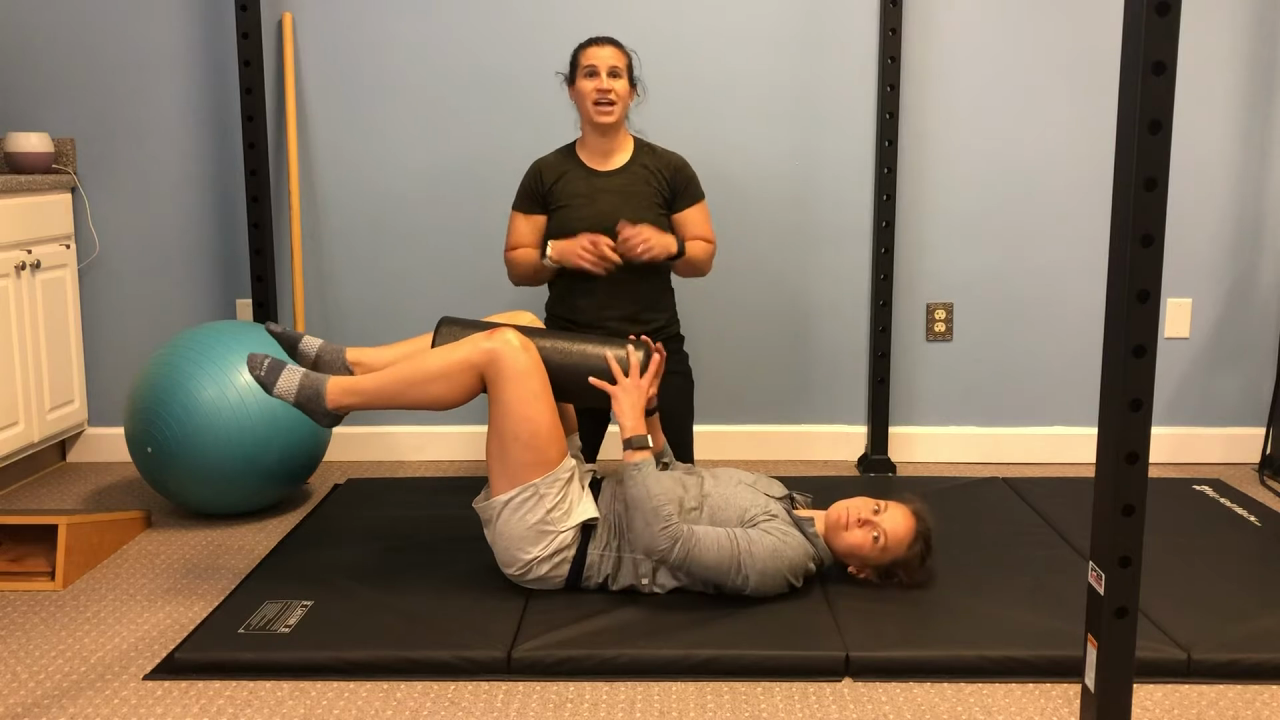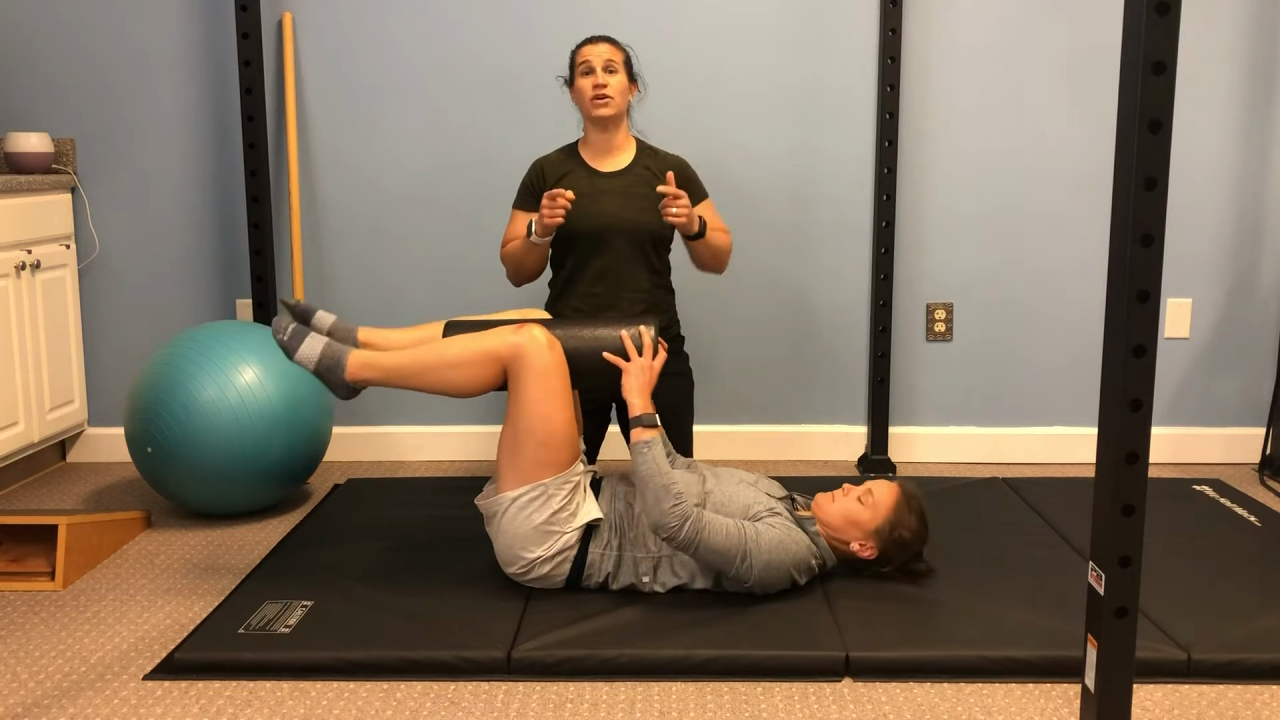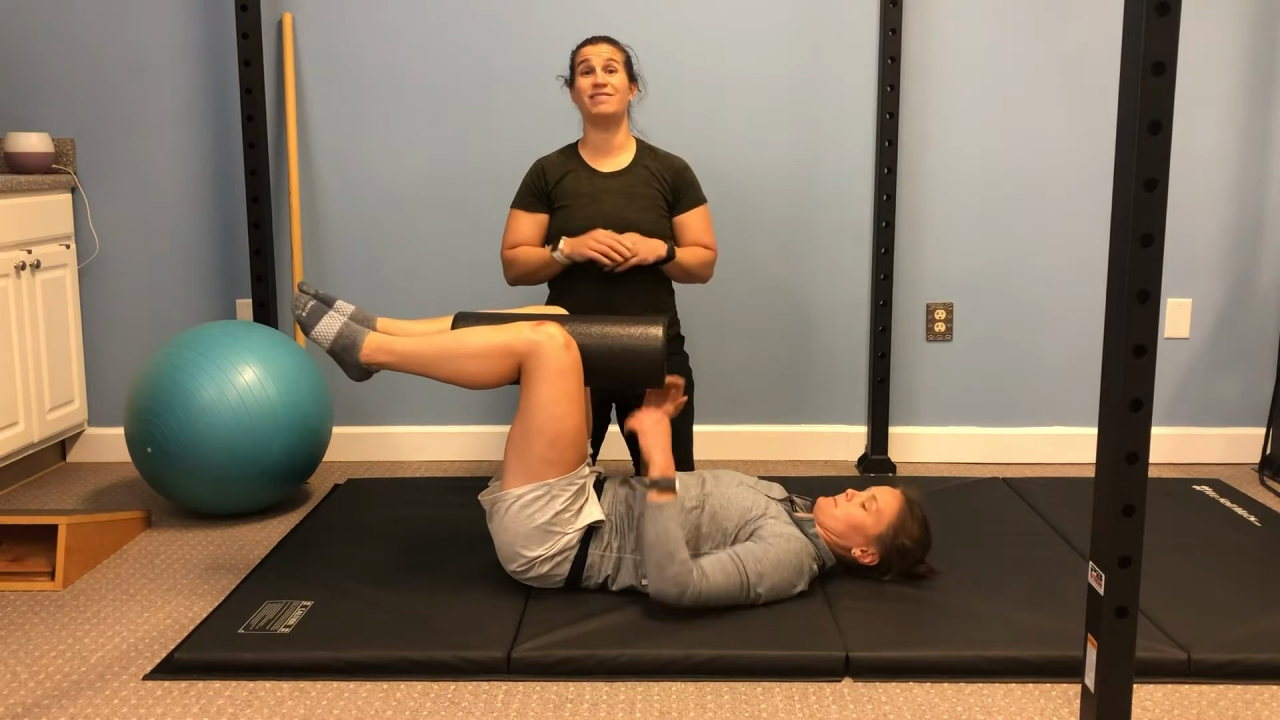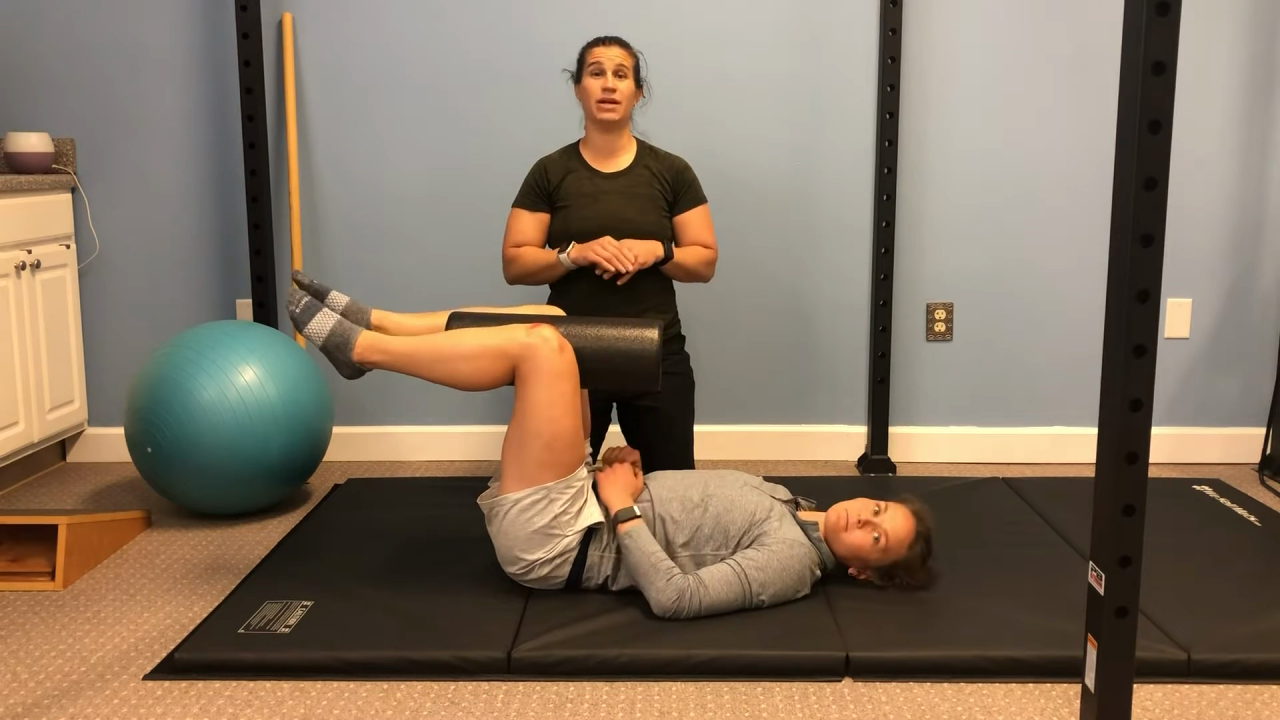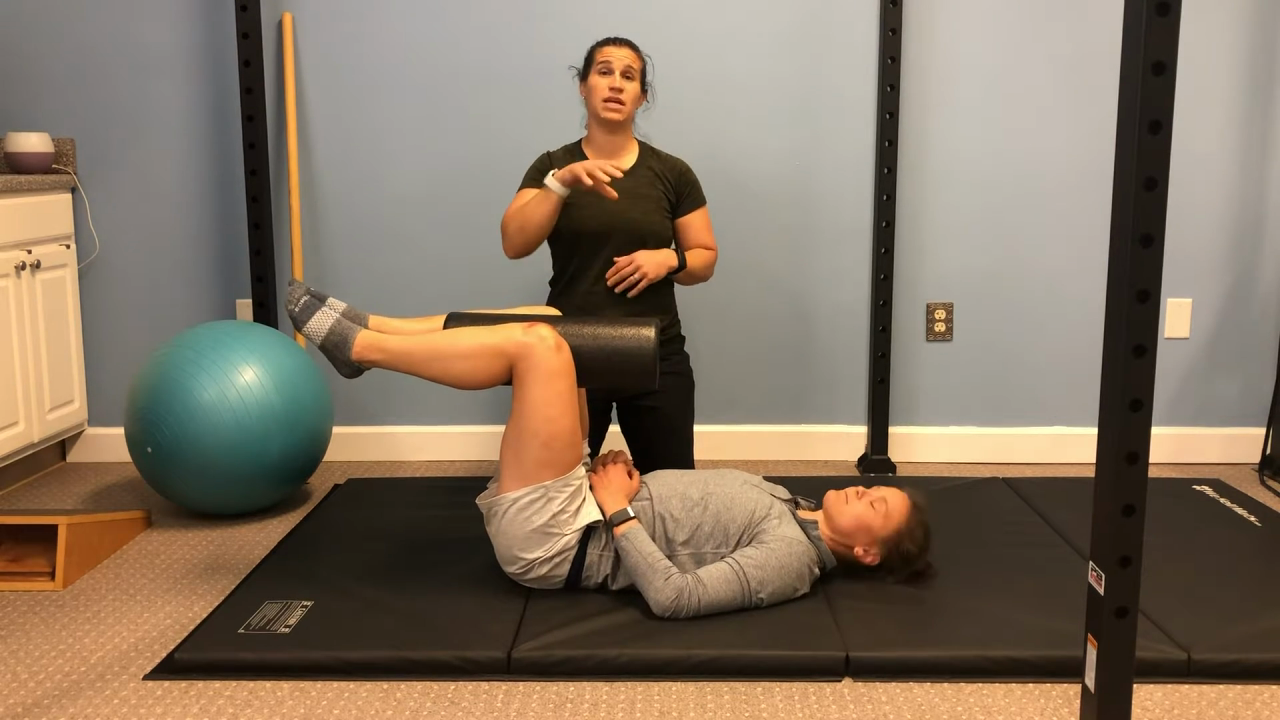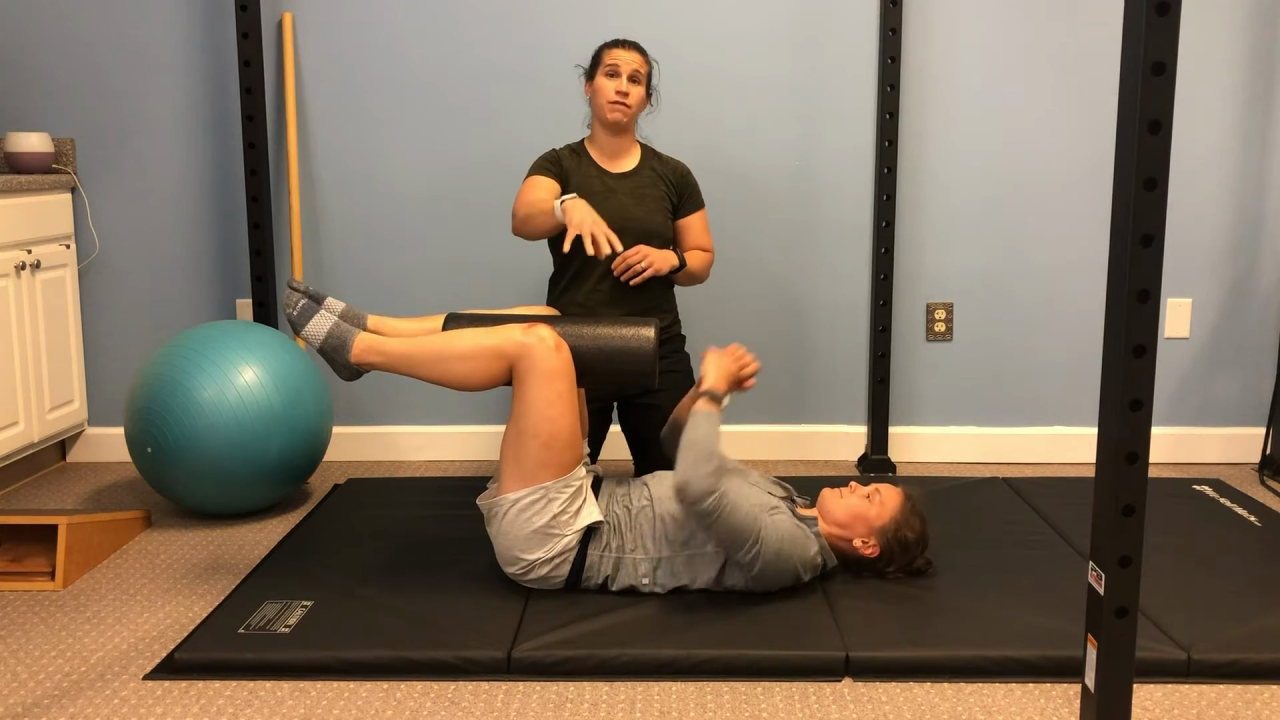
dt=0.7s
person 1, frame 1
left shoulder: (782, 557)
right shoulder: (789, 503)
left elbow: (662, 538)
left wrist: (629, 425)
right wrist: (648, 409)
left hip: (549, 541)
right hip: (583, 499)
left knee: (503, 350)
right knee: (519, 324)
left ankle: (326, 396)
right ankle: (342, 362)
person 1, frame 2
left shoulder: (784, 553)
right shoulder: (787, 506)
left elbow: (670, 518)
right elbow: (682, 477)
left wrist: (639, 408)
right wrist: (647, 401)
left hip: (548, 540)
right hip: (588, 498)
left knee: (530, 347)
right knee: (535, 323)
left ankle: (348, 368)
right ankle: (353, 340)
person 1, frame 3
left shoulder: (788, 556)
right shoulder: (786, 506)
left elbow: (673, 581)
left wrist: (659, 465)
right wrist: (655, 423)
left hip: (551, 539)
right hip: (589, 502)
left knee: (547, 343)
right knee: (551, 323)
left ankle: (366, 350)
right ankle: (370, 328)
person 1, frame 4
left shoulder: (793, 562)
right shoulder: (786, 505)
left elbow: (674, 596)
left wrist: (623, 508)
right wrist: (630, 474)
left hip: (553, 541)
right hip: (588, 504)
left knee: (540, 346)
right knee: (548, 319)
left ankle: (359, 348)
right ankle: (364, 320)
person 1, frame 5
left shoulder: (790, 559)
right shoulder: (784, 505)
left elbow: (673, 596)
left wrist: (618, 511)
right wrist: (624, 482)
left hip: (551, 539)
right hip: (587, 508)
left knee: (536, 344)
right knee: (544, 324)
left ankle: (357, 346)
right ankle: (366, 325)
person 1, frame 6
left shoulder: (792, 552)
right shoulder: (784, 502)
left elbow: (694, 487)
right elbow: (691, 467)
left wrist: (709, 392)
right wrist: (704, 393)
left hip: (550, 542)
right hip: (590, 501)
left knee: (537, 345)
right knee: (544, 320)
left ankle: (355, 349)
right ankle: (362, 324)
person 2, frame 1
left shoulder: (668, 169)
right shoulder: (546, 173)
left elbow: (703, 261)
right elbow: (517, 269)
left wrist: (670, 245)
right wrist: (557, 253)
person 2, frame 2
left shoulder: (669, 169)
right shoulder: (547, 171)
left elbow: (719, 260)
right elbow: (515, 272)
left wrist: (691, 226)
right wrist: (541, 230)
person 2, frame 3
left shoulder: (671, 171)
right shoulder: (547, 172)
left elbow: (704, 263)
right elbow: (514, 266)
left wrist: (659, 250)
right wrist: (569, 249)
person 2, frame 4
left shoulder: (672, 172)
right shoulder: (549, 172)
left elbow: (705, 261)
right elbow: (514, 263)
left wrist: (656, 252)
right wrist: (574, 254)
left hip: (657, 356)
person 2, frame 5
left shoulder: (672, 173)
right shoulder: (553, 166)
left elbow: (705, 258)
right elbow: (514, 243)
left wrist: (670, 260)
right wrist: (564, 179)
left hip: (657, 356)
person 2, frame 6
left shoulder: (673, 175)
right shoulder: (557, 165)
left elbow: (702, 260)
right elbow: (523, 221)
left wrist: (670, 260)
right wrist: (569, 206)
left hip: (658, 356)
